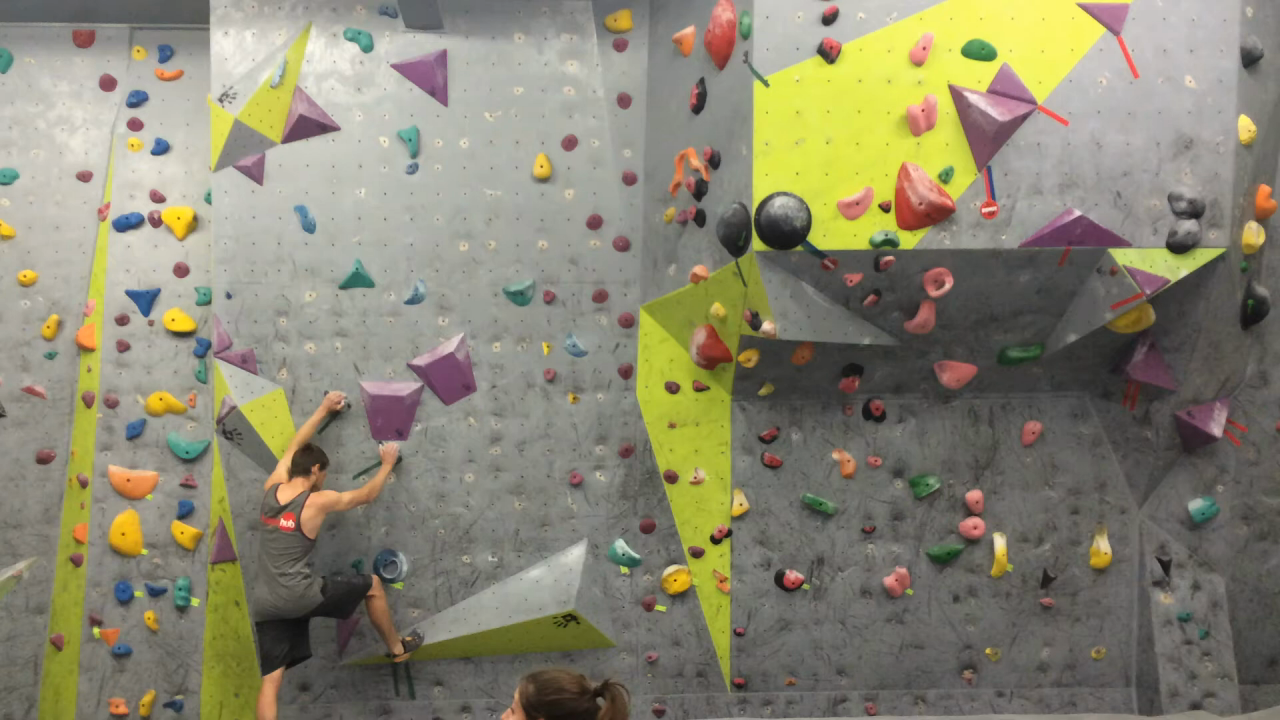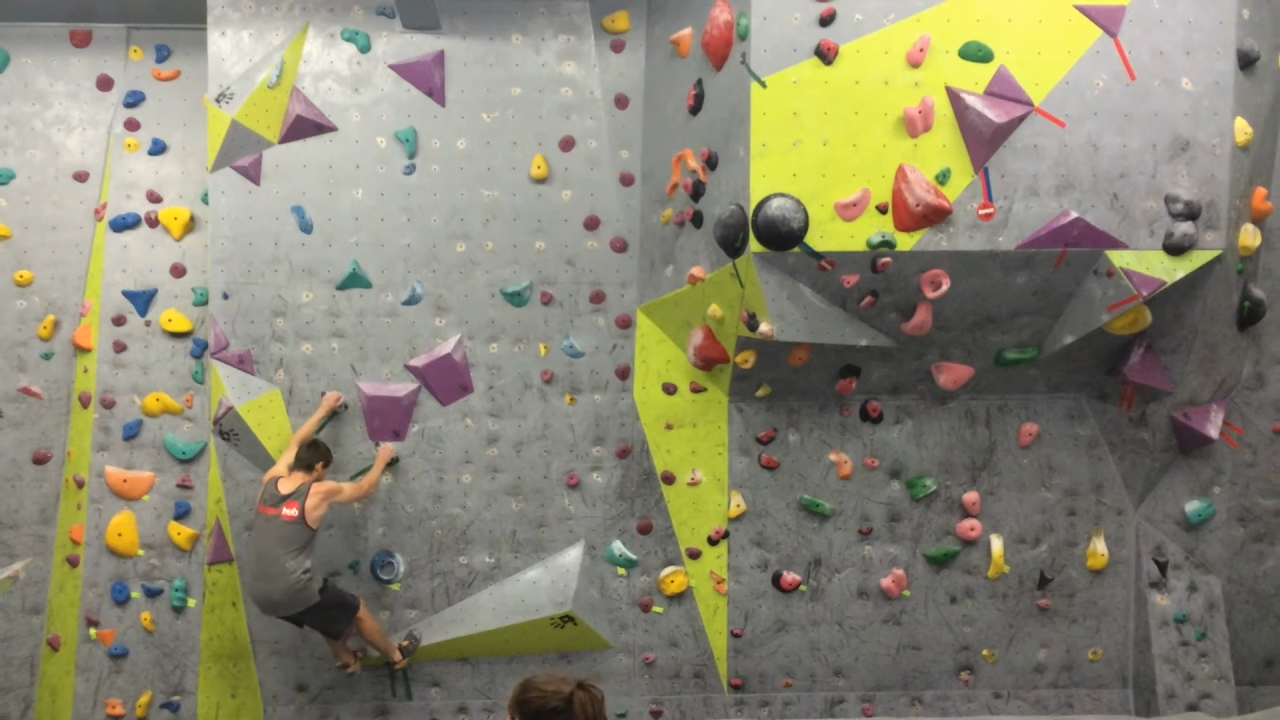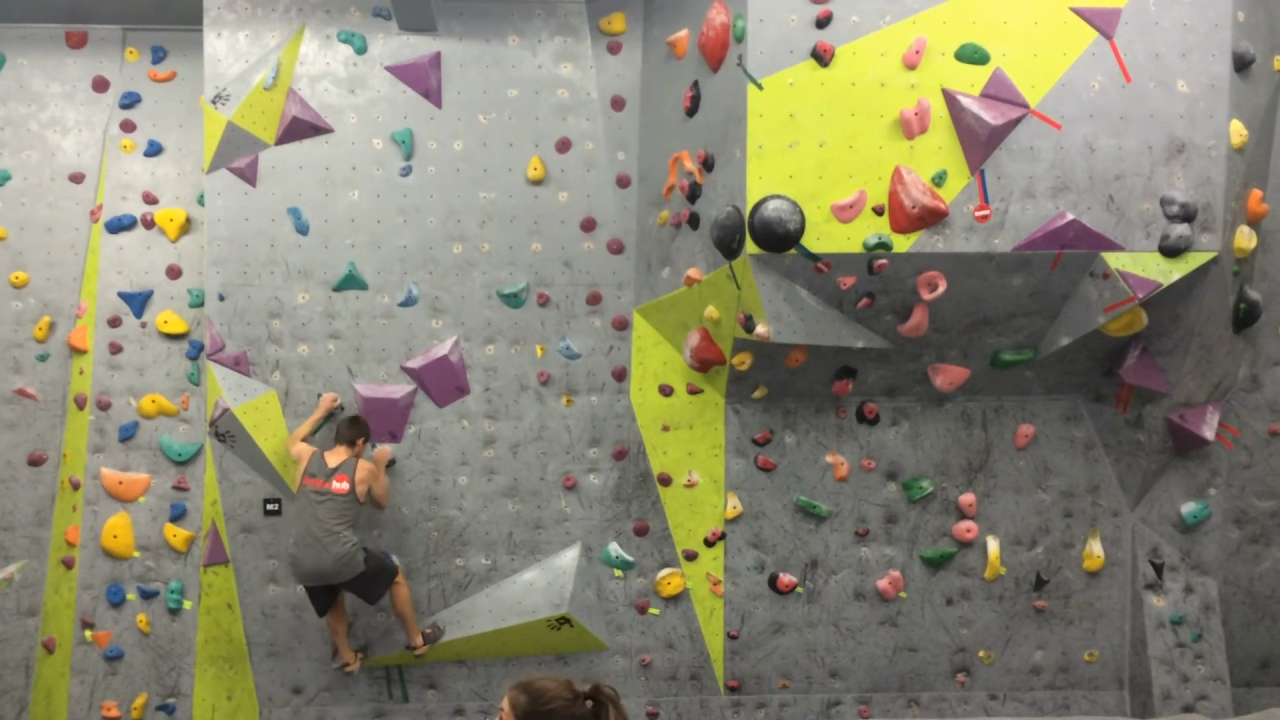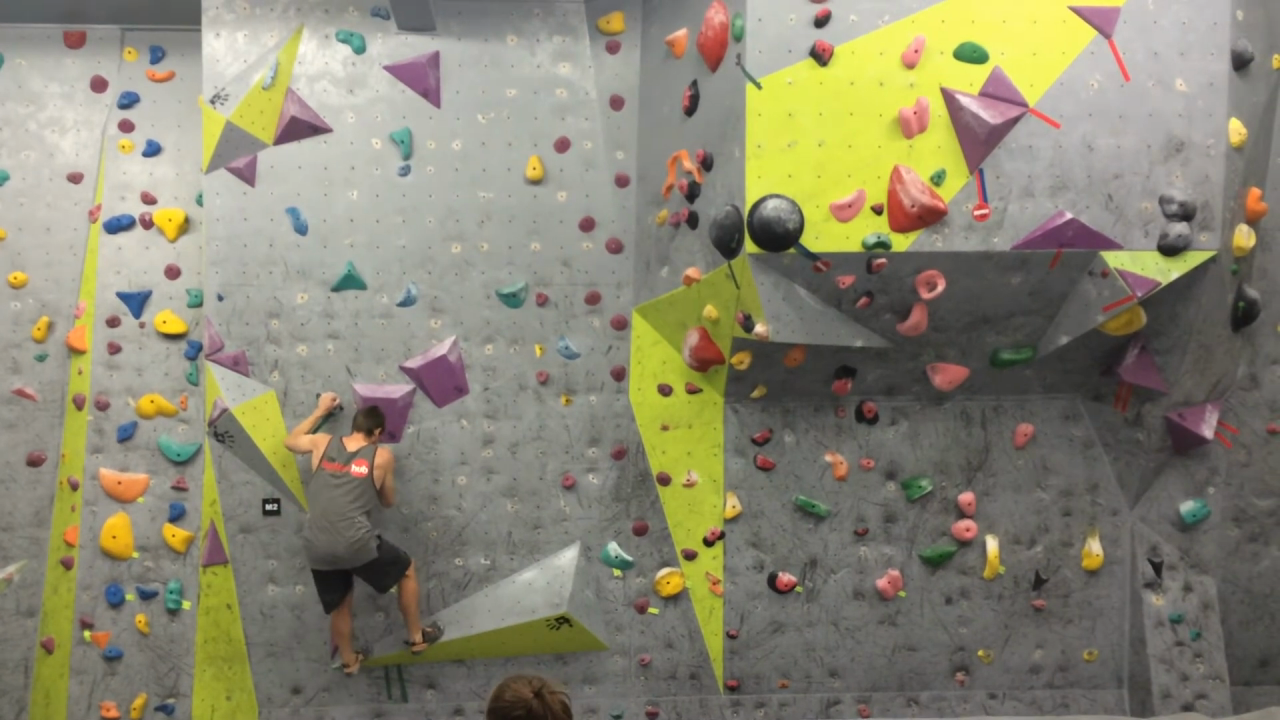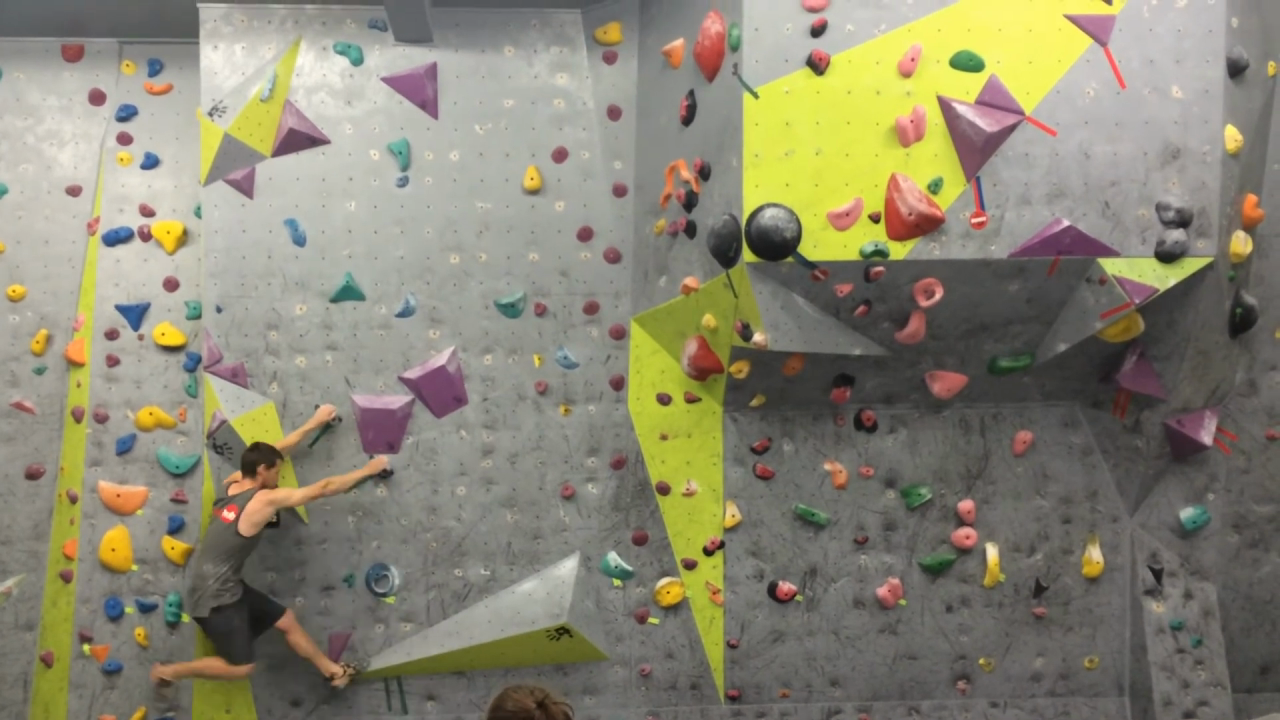
dt=1s
person 1, frame 1
left shoulder: (272, 488)
right shoulder: (318, 502)
left elbow: (295, 447)
right elbow: (366, 495)
left wrist: (323, 410)
right wrist: (387, 463)
left hip: (264, 603)
right hip: (299, 596)
left knee: (271, 679)
right knee: (372, 585)
right ankle: (397, 647)
person 1, frame 2
left shoulder: (271, 481)
right shoulder: (319, 492)
left elbow: (296, 444)
right elbow: (364, 489)
left wrist: (324, 410)
right wrist: (382, 460)
left hip: (260, 594)
right hip: (292, 592)
left knee: (328, 608)
right knee: (357, 610)
left ankle: (346, 658)
right ankle: (396, 655)
person 1, frame 3
left shoulder: (308, 457)
right shoulder: (365, 469)
left elbow: (292, 442)
right elbow: (381, 503)
left wrist: (321, 412)
right wrist: (381, 466)
left hip: (302, 565)
right hip: (341, 561)
left knee: (333, 605)
right knee: (396, 578)
left ankle: (348, 659)
right ankle: (416, 639)
person 1, frame 4
left shoulder: (323, 443)
right shoulder: (382, 456)
left elbow: (291, 440)
right elbow: (388, 501)
left wrist: (320, 411)
left hip: (316, 549)
right hip: (356, 545)
left knee: (339, 606)
right knee: (406, 571)
left ankle: (349, 660)
right ankle: (416, 636)
person 1, frame 5
left shoulder: (233, 483)
right shoulder: (264, 499)
left elbow: (272, 451)
right elbow: (323, 489)
left wrist: (313, 424)
right wrist: (367, 470)
left hip: (228, 587)
right hip: (214, 594)
left knee: (287, 622)
right knee: (241, 666)
left ankle: (333, 670)
right ankle: (168, 671)
